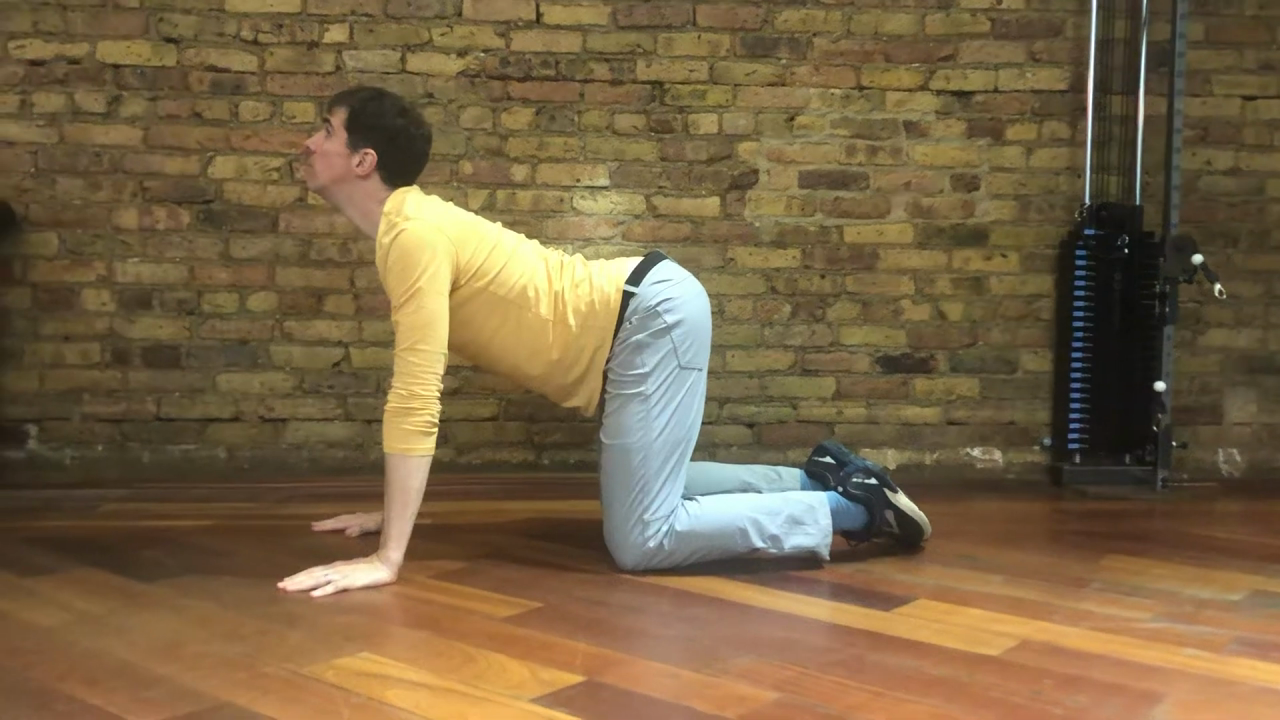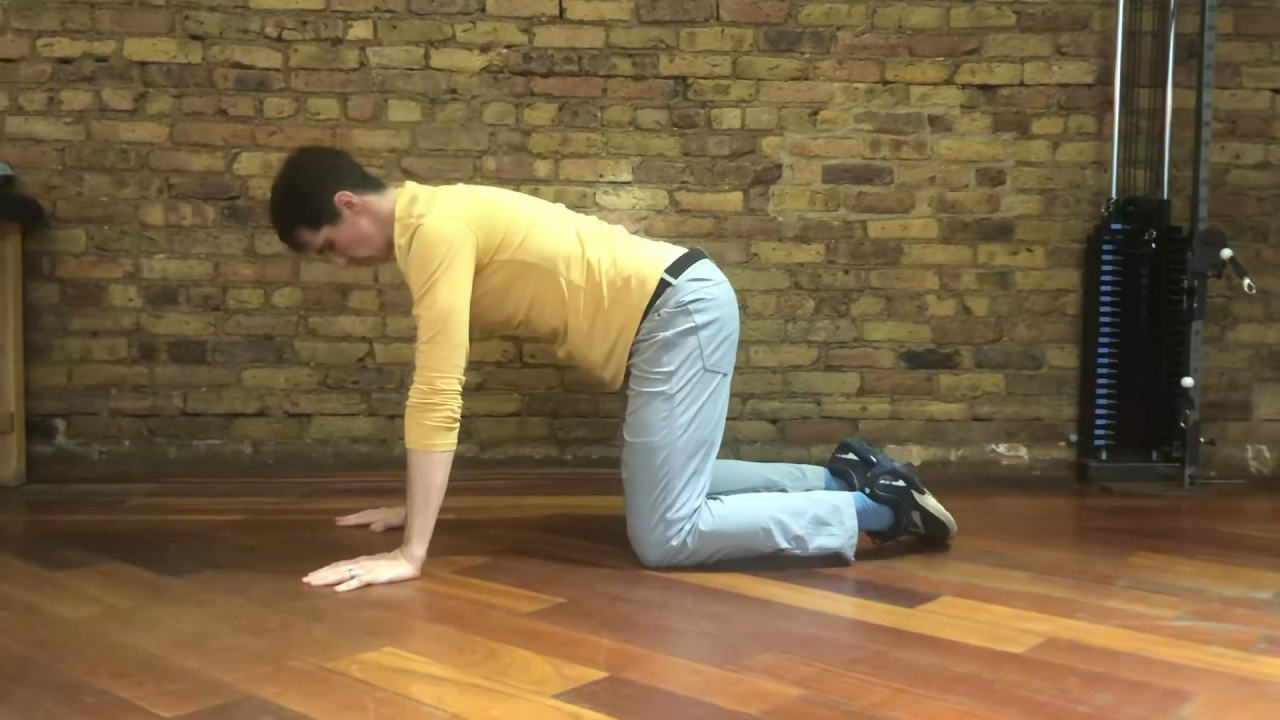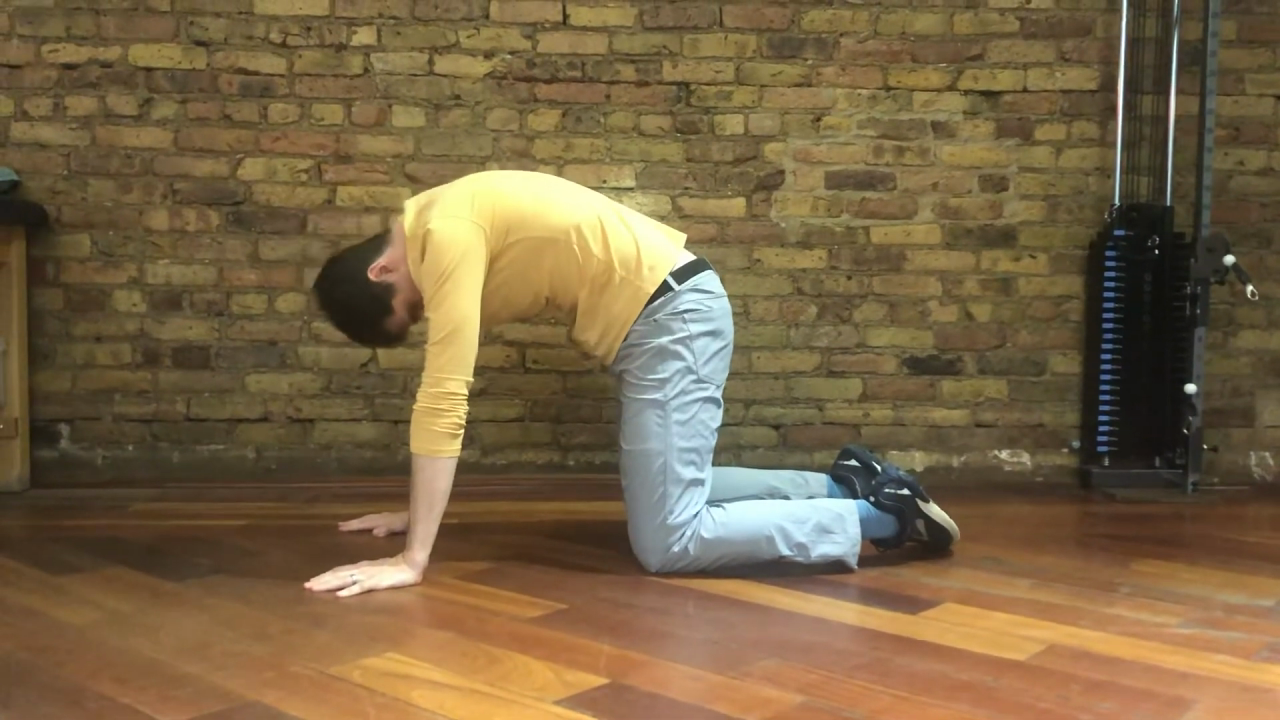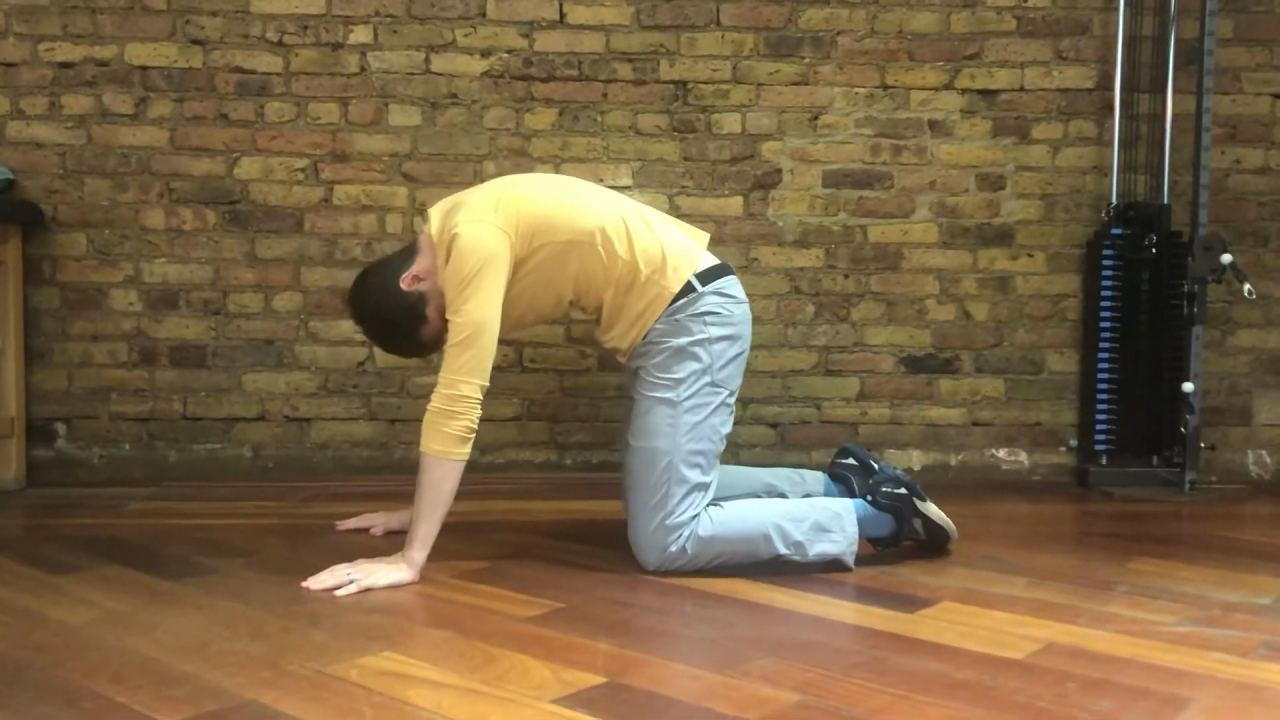
dt=1s
person 1, frame 1
left shoulder: (412, 235)
right shoulder: (406, 227)
left elbow: (414, 397)
right elbow: (414, 385)
left wrist: (385, 558)
right wrist: (388, 511)
left hip: (652, 313)
right hip: (641, 314)
left knee: (640, 541)
right knee: (645, 487)
left ankle: (848, 509)
right ankle: (816, 478)
person 1, frame 2
left shoulder: (432, 227)
right shoulder: (436, 219)
left elbow: (436, 392)
right elbow: (437, 385)
left wrist: (410, 552)
right wrist: (413, 506)
left hip: (679, 309)
right hip: (670, 307)
left knee: (663, 537)
right knee: (667, 486)
left ankle: (872, 509)
right ankle: (841, 477)
person 1, frame 3
left shoulder: (443, 235)
right shoulder: (441, 228)
left elbow: (443, 395)
right elbow: (442, 391)
left wrist: (411, 558)
right wrist: (416, 510)
left hip: (672, 314)
right hip: (660, 314)
left knee: (667, 543)
right knee: (666, 490)
left ankle: (876, 516)
right ankle: (843, 485)
person 1, frame 4
left shoulder: (470, 241)
right shoulder: (462, 235)
left elbow: (457, 399)
right elbow: (457, 393)
left wrist: (409, 558)
right wrist: (418, 509)
left hip: (692, 312)
right hip: (673, 314)
left knee: (665, 542)
right knee: (667, 489)
left ankle: (875, 514)
right ankle: (841, 484)
